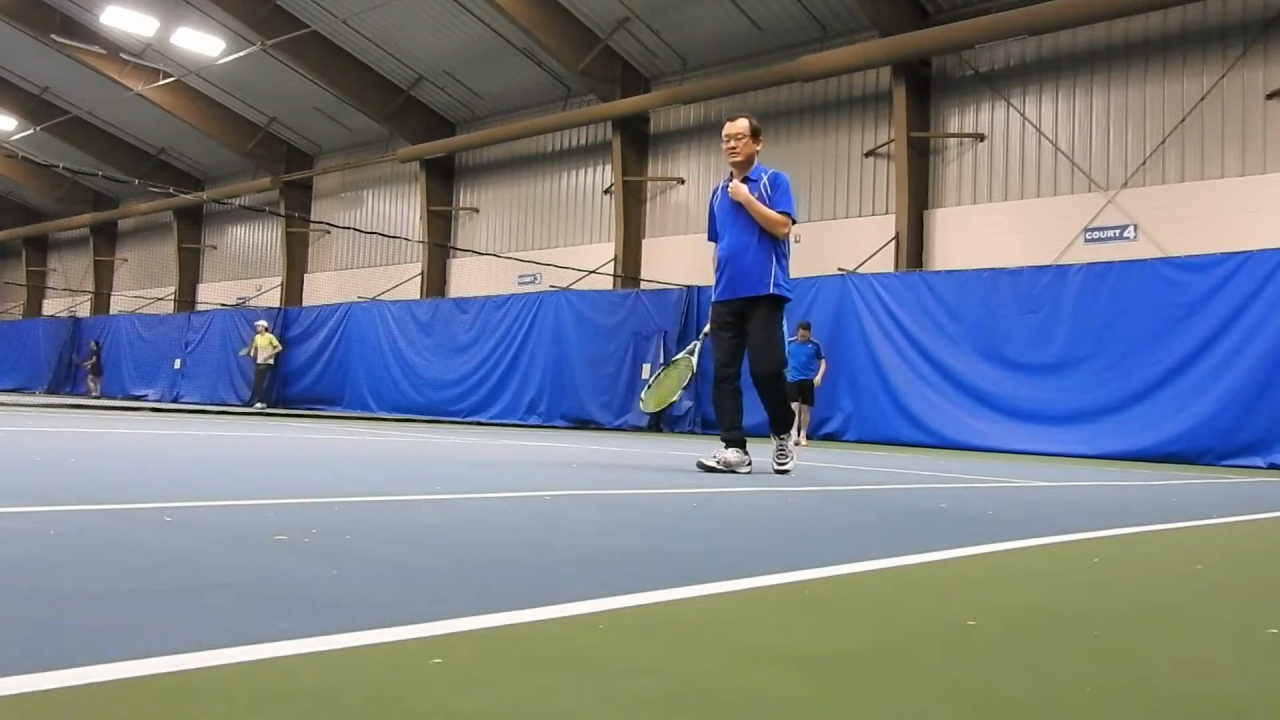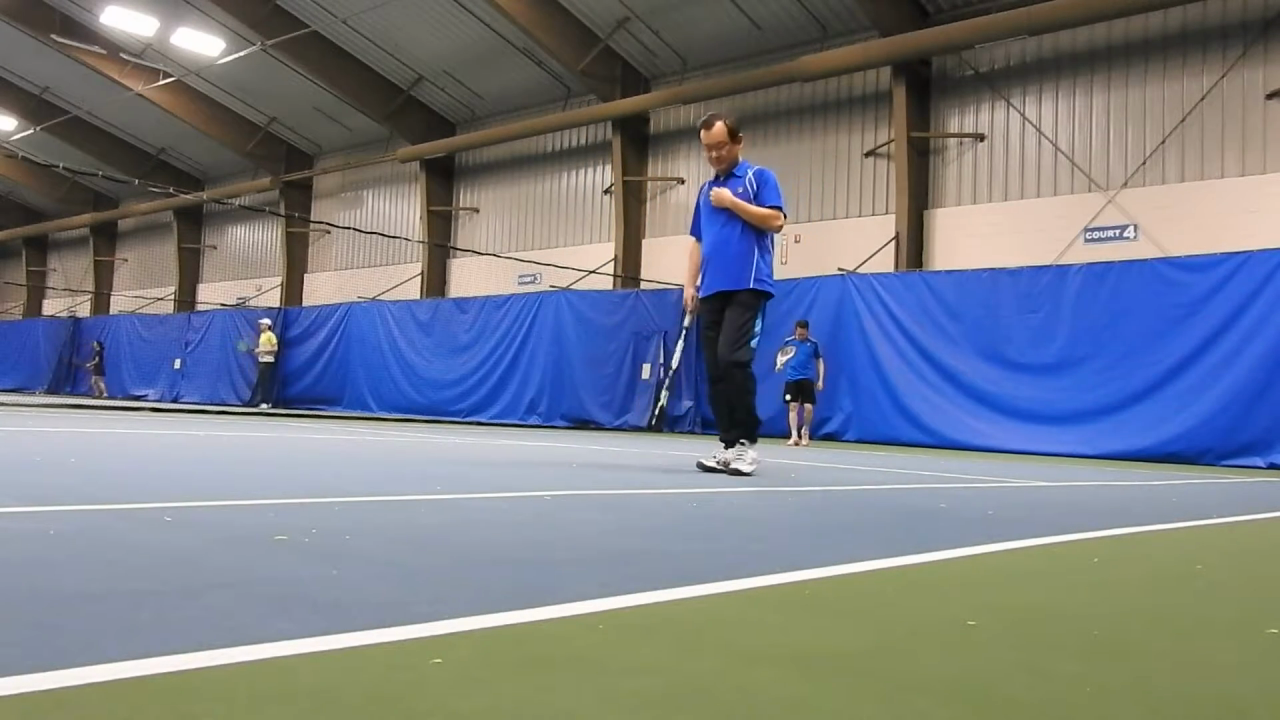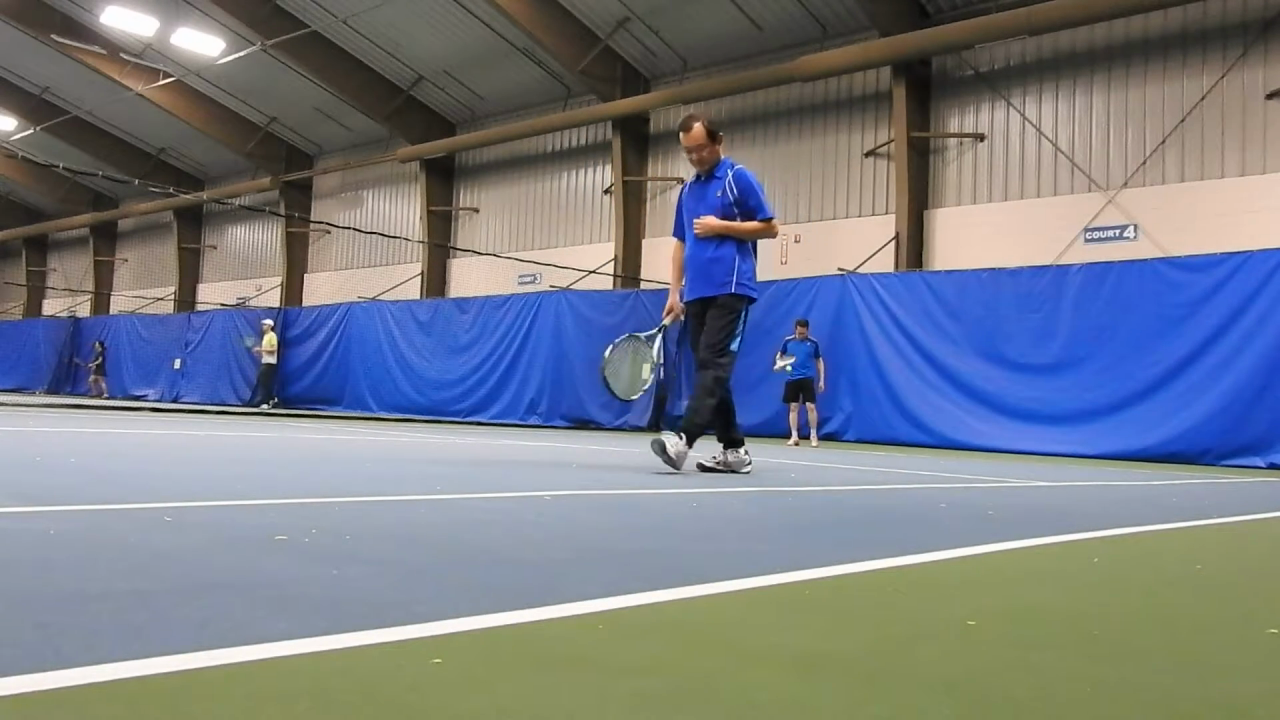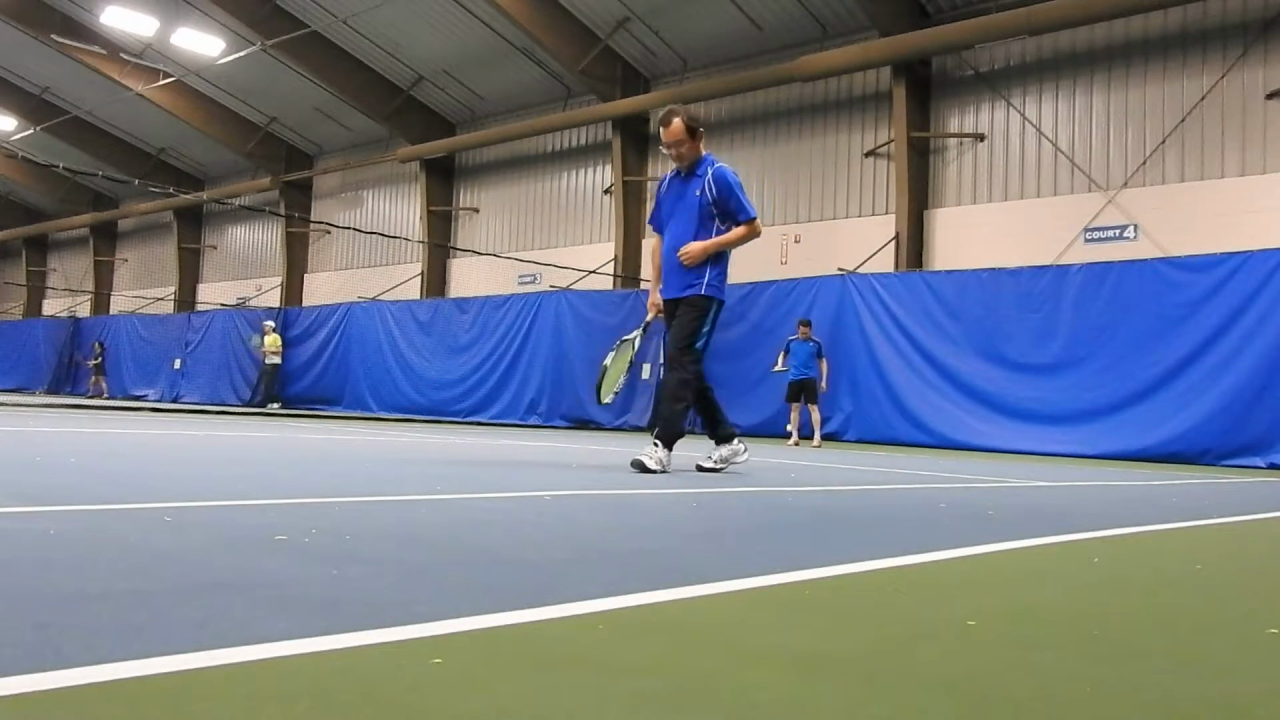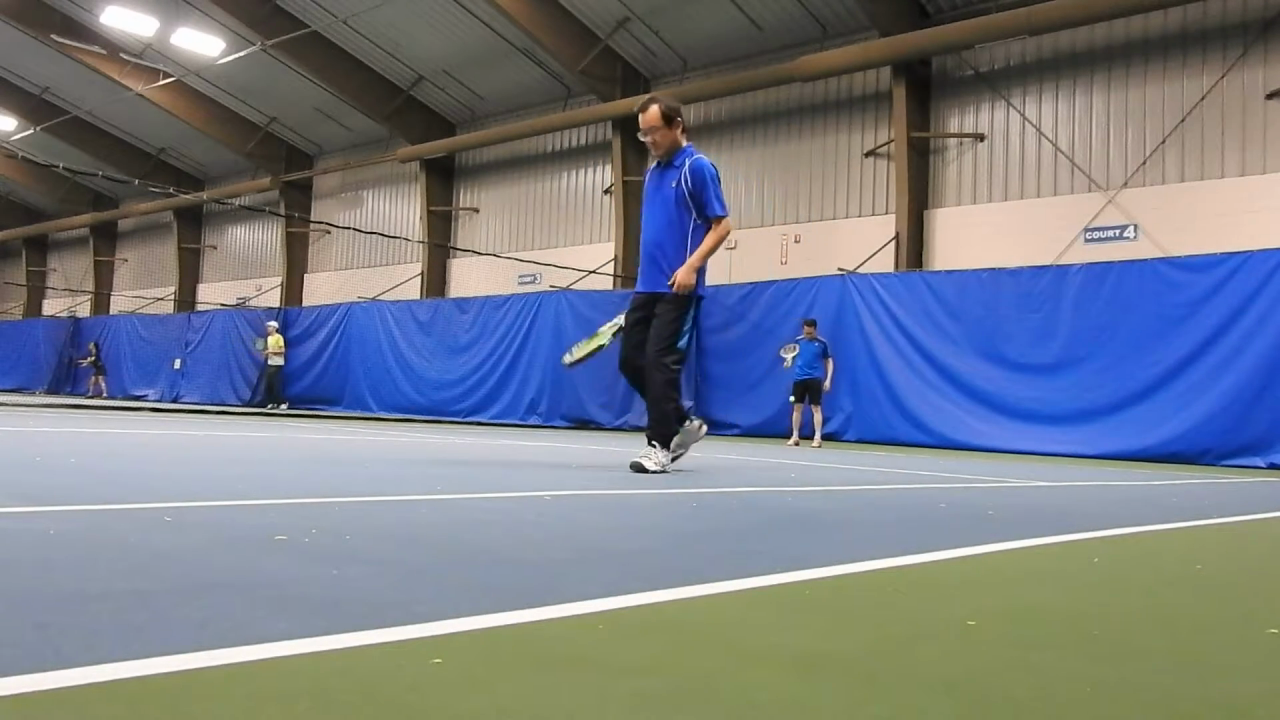
dt=0.2s
person 1, frame 1
left shoulder: (774, 181)
right shoulder: (719, 193)
left elbow: (782, 227)
left wrist: (746, 198)
right wrist: (714, 293)
left hip: (764, 291)
right hip: (726, 296)
left knee: (766, 368)
right knee: (724, 372)
left ankle: (782, 434)
right ankle: (734, 449)
person 1, frame 2
left shoulder: (759, 177)
right shoulder: (705, 191)
left elbow: (775, 221)
left wrist: (732, 202)
right wrist: (690, 284)
left hip: (747, 286)
right hip: (712, 291)
left knee: (734, 359)
right knee: (717, 370)
left ankle: (747, 439)
right ankle: (731, 446)
person 1, frame 3
left shoulder: (740, 178)
right shoulder: (687, 190)
left elbow: (769, 227)
left wrist: (721, 226)
right wrist: (674, 291)
left hip: (730, 289)
right hip: (697, 293)
left knee: (713, 363)
right knee: (710, 368)
left ankle: (684, 439)
right ankle: (734, 449)
person 1, frame 4
left shoulder: (720, 177)
right shoulder: (666, 184)
left elbow: (752, 228)
left wrist: (708, 247)
right wrist: (654, 288)
left hip: (702, 290)
right hip: (673, 292)
left knee: (679, 363)
right knee: (687, 369)
left ankle: (661, 446)
right ankle: (727, 441)
person 1, frame 5
left shoulder: (698, 168)
right shoulder: (652, 172)
left elbow: (721, 227)
left wrist: (691, 267)
left hip: (677, 288)
right hip: (647, 287)
left knee: (662, 362)
right knee: (630, 360)
left ankle: (660, 445)
right ankle: (683, 423)
